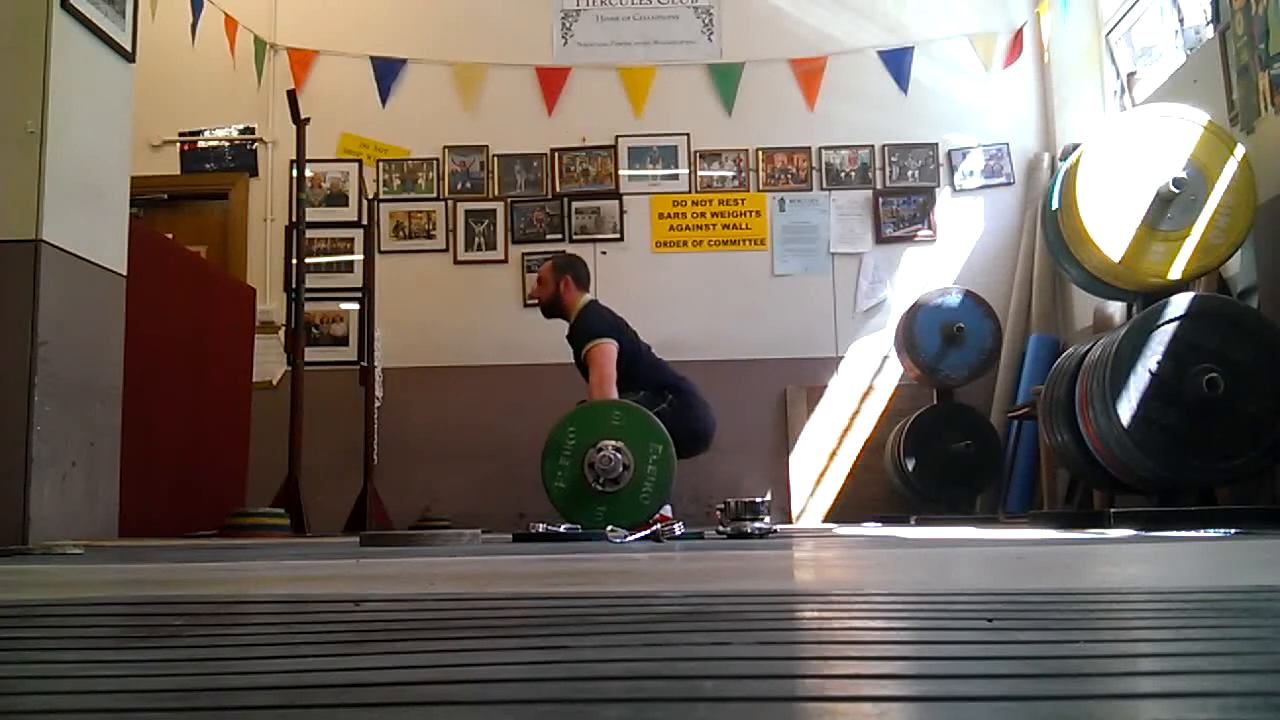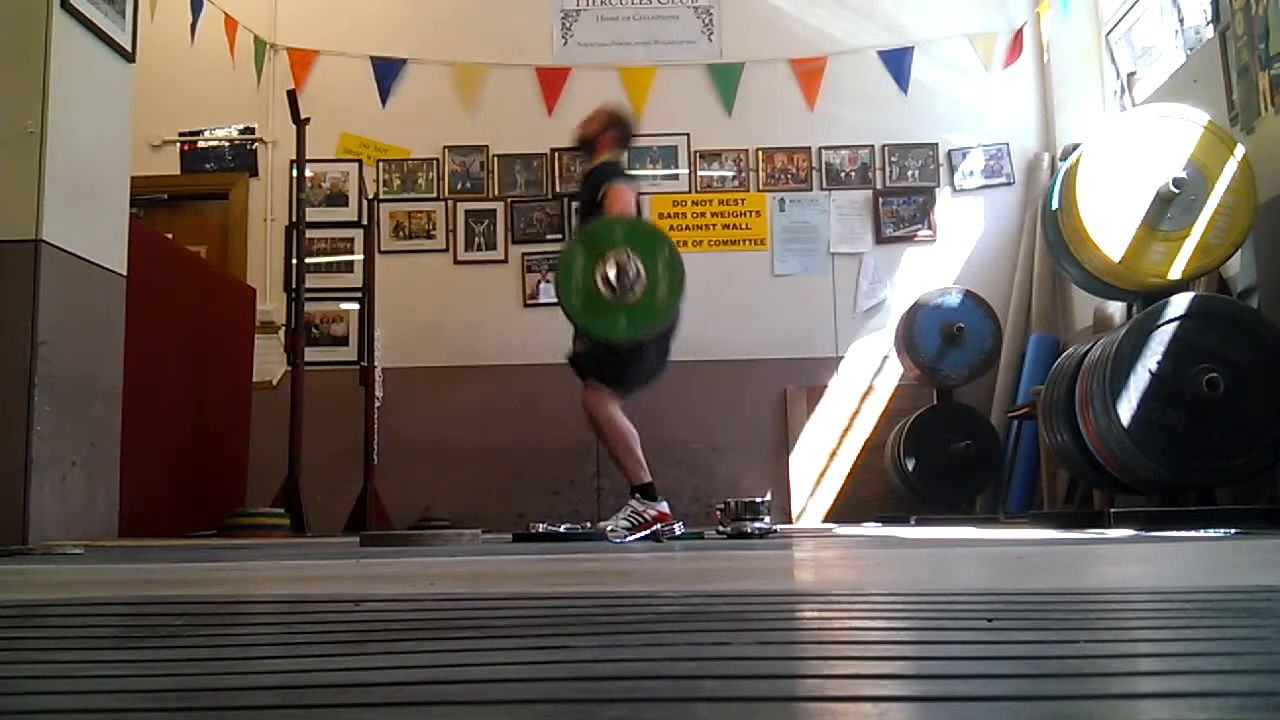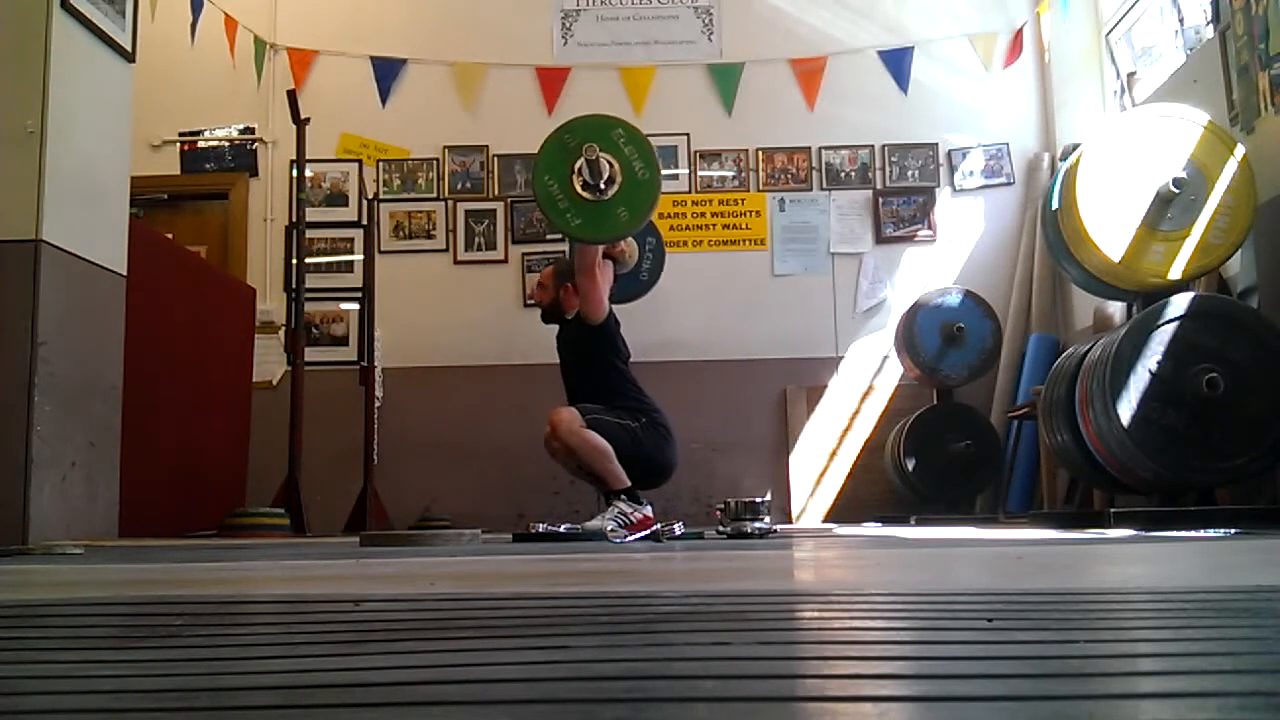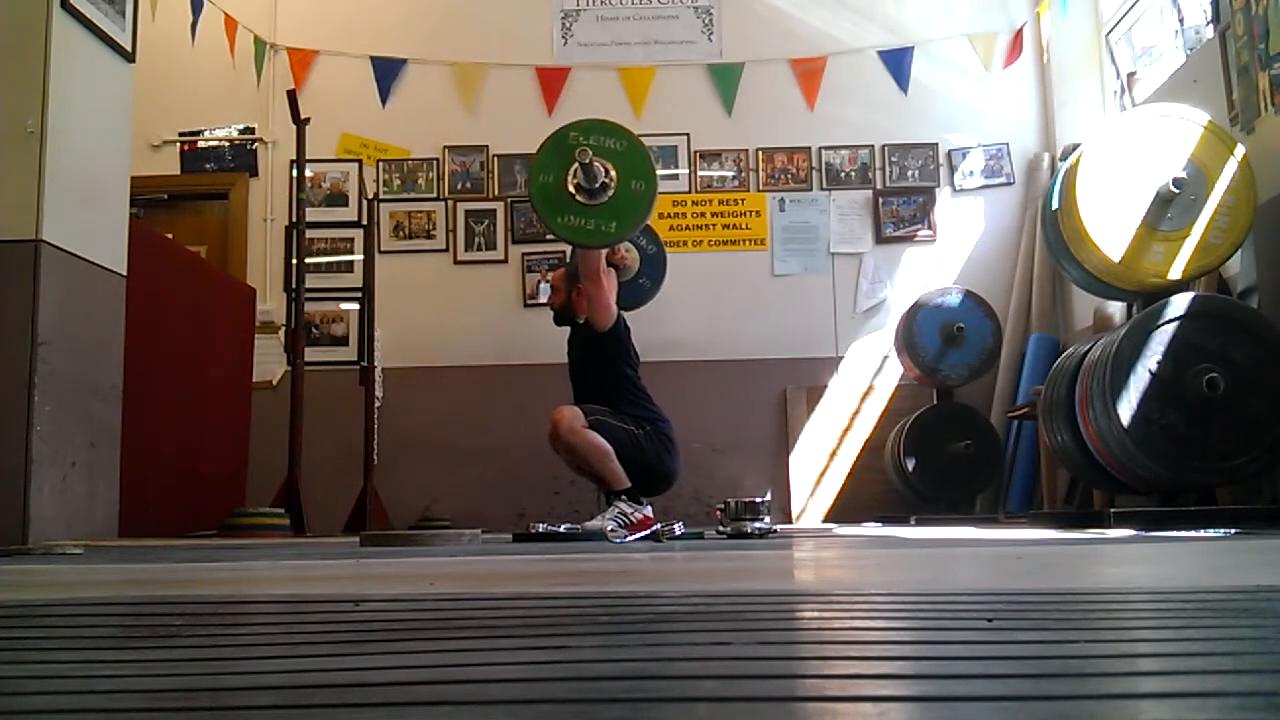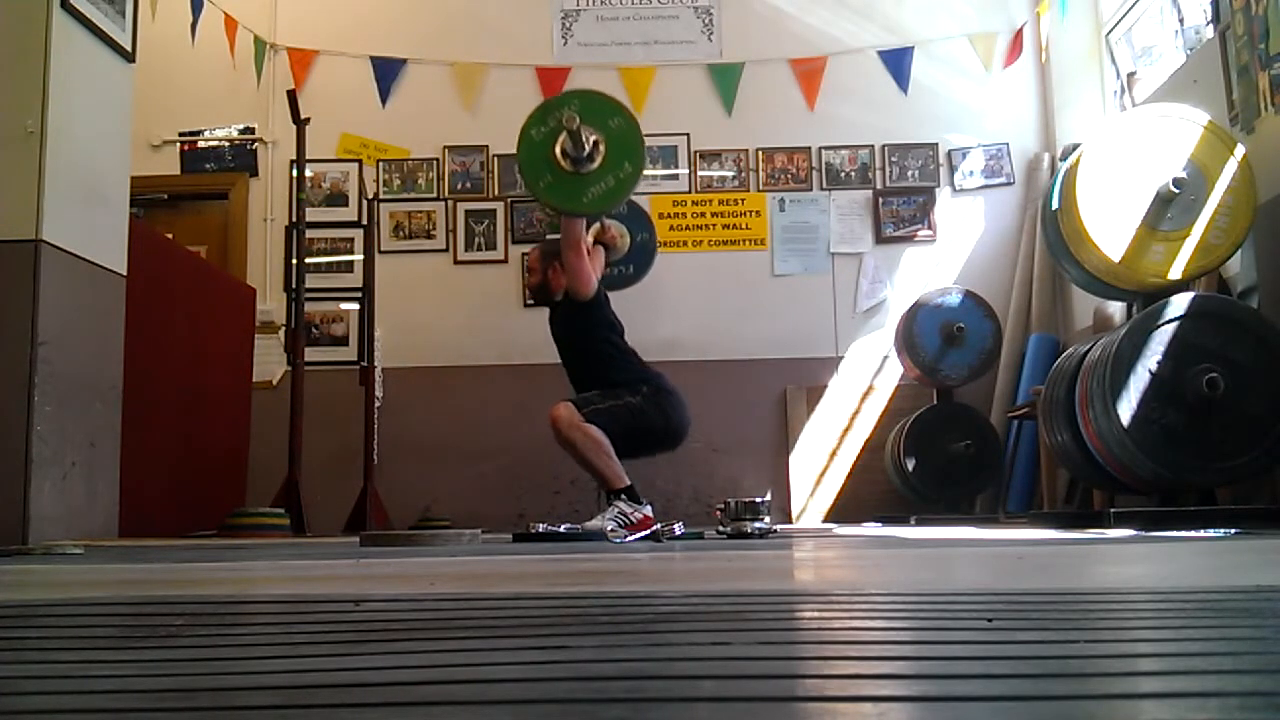
dt=1s
person 1, frame 1
left shoulder: (591, 322)
right shoulder: (593, 320)
left elbow: (604, 379)
right elbow: (604, 388)
left hip: (681, 413)
right hip: (687, 416)
person 1, frame 2
left shoulder: (608, 174)
right shoulder: (601, 179)
left elbow: (623, 213)
left knee: (598, 399)
right knee: (601, 399)
left ankle: (649, 502)
right ankle: (645, 498)
person 1, frame 3
left shoulder: (591, 322)
right shoulder: (575, 325)
left elbow: (588, 270)
right elbow: (598, 272)
left hip: (650, 443)
right hip: (639, 444)
left knee: (563, 421)
right knee: (555, 440)
left ankle: (631, 505)
right ankle: (625, 502)
person 1, frame 4
left shoulder: (602, 327)
right shoulder: (585, 330)
left elbow: (593, 275)
right elbow: (602, 278)
right wrist: (610, 260)
left hip: (654, 451)
right hip: (642, 451)
left knee: (565, 420)
right knee: (563, 436)
left ankle: (631, 505)
right ankle: (626, 502)
person 1, frame 5
left shoulder: (581, 300)
right shoulder: (568, 307)
left elbow: (573, 247)
right elbow: (591, 263)
right wrist: (600, 242)
left hip: (658, 409)
right hip: (653, 414)
left knee: (565, 416)
right knee: (573, 428)
left ankle: (631, 505)
right ankle: (627, 504)
